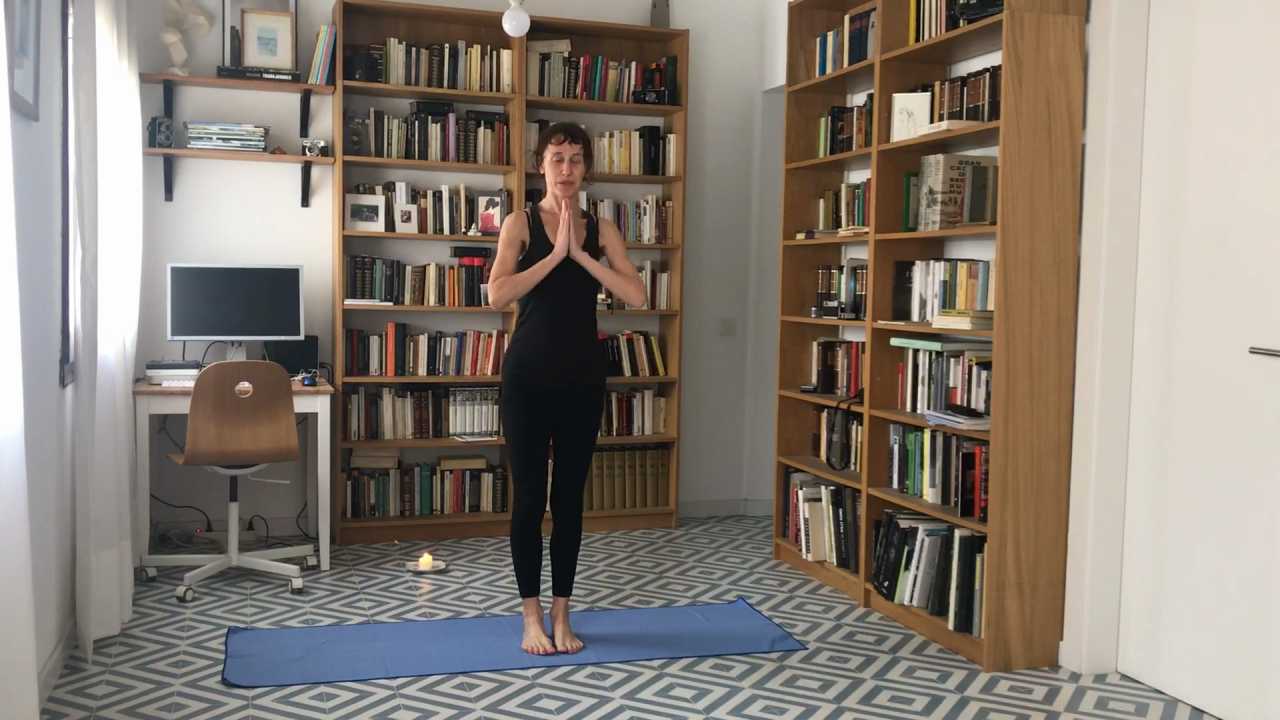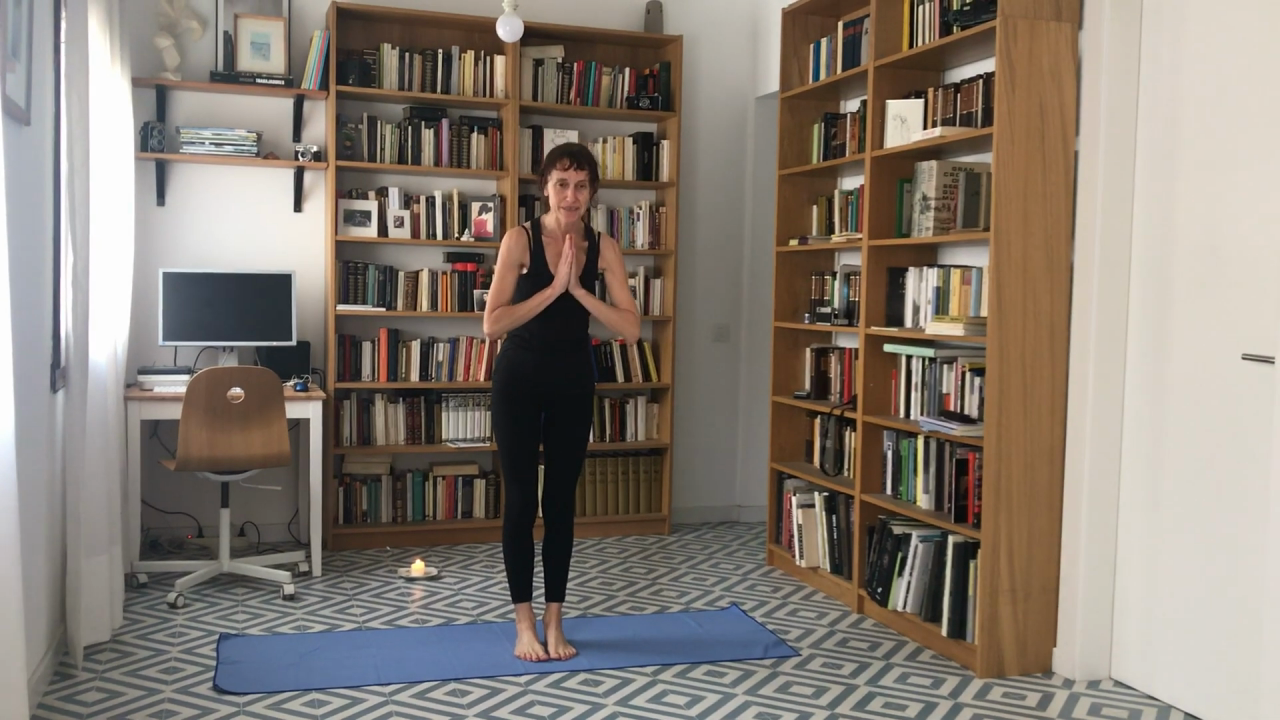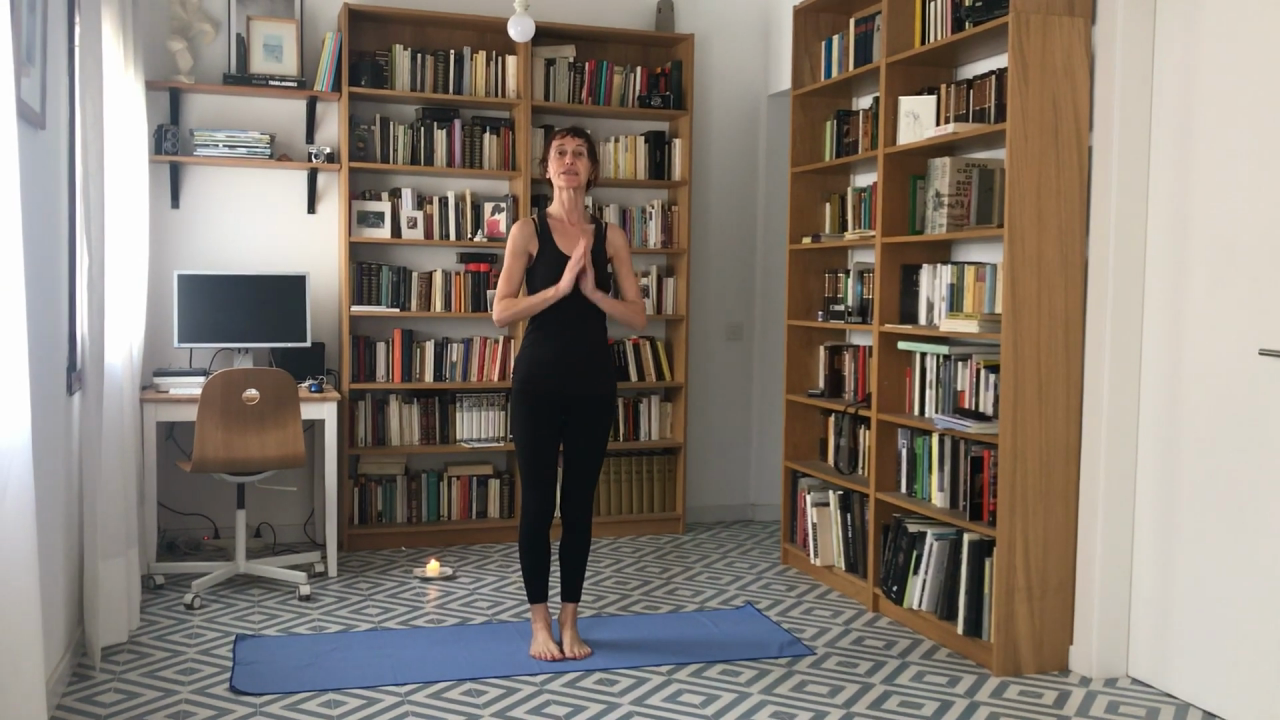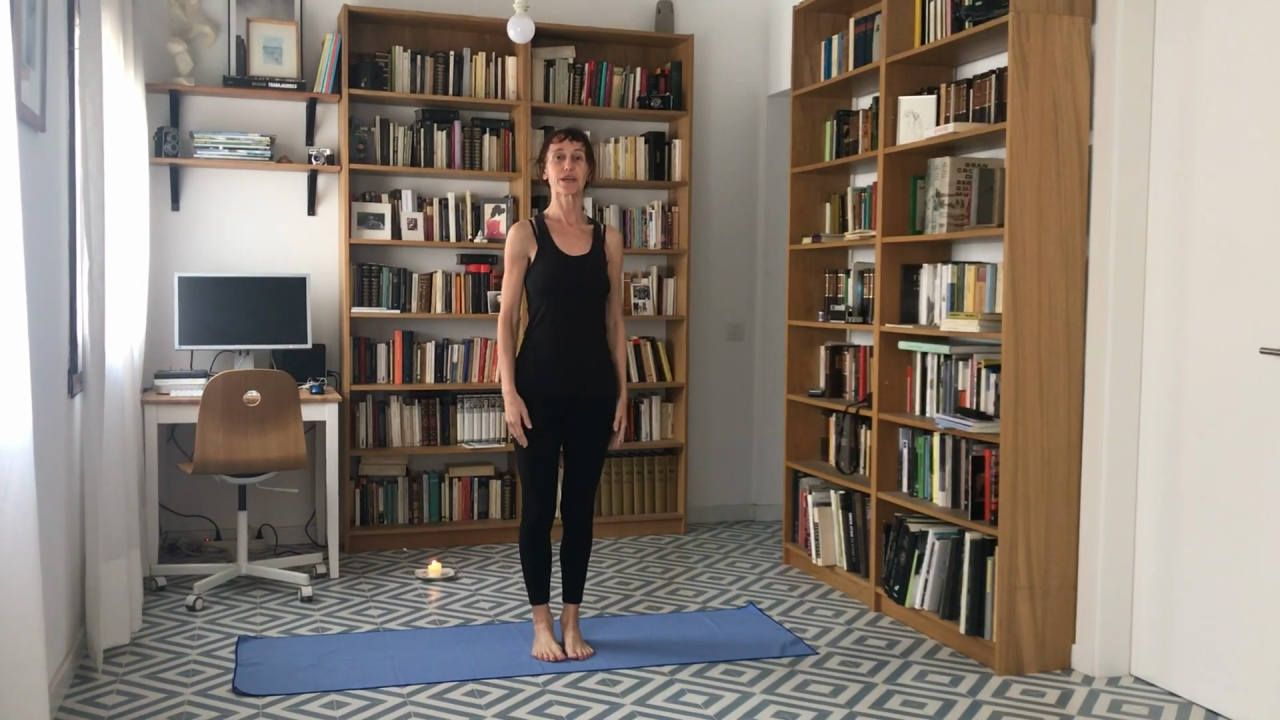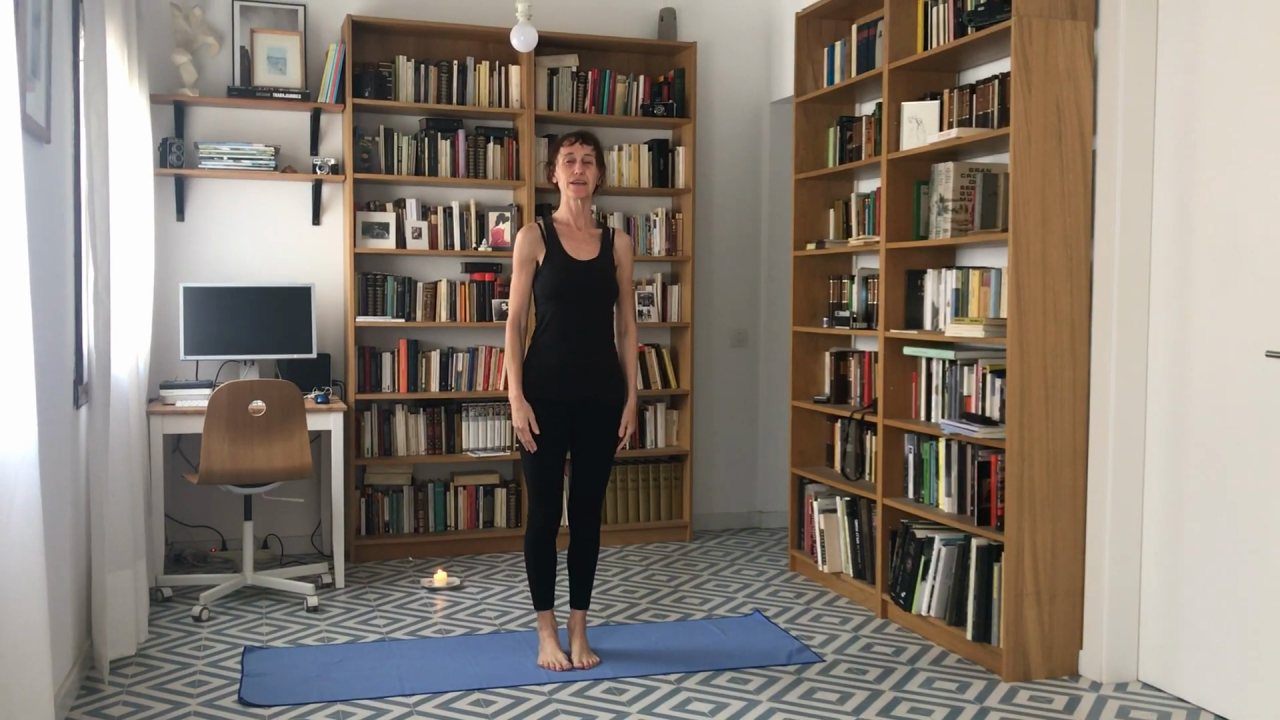
dt=0.7s
person 1, frame 1
left shoulder: (601, 228)
right shoulder: (521, 222)
left elbow: (636, 294)
right elbow: (497, 294)
left wrist: (579, 253)
right wrist: (555, 253)
left hip: (583, 371)
right hip: (529, 369)
left knee: (570, 495)
right knee: (529, 495)
left ankle: (562, 614)
right ankle: (532, 616)
person 1, frame 2
left shoulder: (603, 247)
right shoulder: (520, 240)
left elbow: (630, 328)
right elbow: (492, 323)
left wrist: (578, 289)
right wrist: (554, 287)
left hip: (573, 383)
right hip: (519, 380)
left knee: (561, 501)
right knee: (521, 501)
left ankle: (554, 621)
right ankle: (525, 623)
person 1, frame 3
left shoulder: (610, 236)
right shoulder: (528, 230)
left elbow: (638, 315)
right elbow: (501, 309)
left wrist: (596, 293)
right wrist: (561, 286)
left hip: (593, 379)
right hip: (539, 377)
left knee: (579, 502)
right knee: (537, 502)
left ankle: (570, 621)
right ankle: (540, 623)
person 1, frame 4
left shoulder: (607, 238)
right shoulder: (526, 234)
left elbow: (615, 322)
right elbow: (507, 318)
left wrist: (622, 393)
right wrist: (509, 392)
left hip: (593, 385)
right hip: (540, 383)
left knee: (581, 504)
right knee: (539, 505)
left ankle: (572, 621)
right ankle: (542, 623)
person 1, frame 5
left shoulder: (617, 242)
right shoulder: (534, 237)
left elbow: (626, 326)
right elbow: (515, 323)
left wrist: (631, 396)
right wrist: (516, 396)
left hip: (601, 389)
right hip: (547, 388)
left knee: (588, 511)
right knee: (544, 511)
left ankle: (578, 630)
right ankle: (547, 632)
